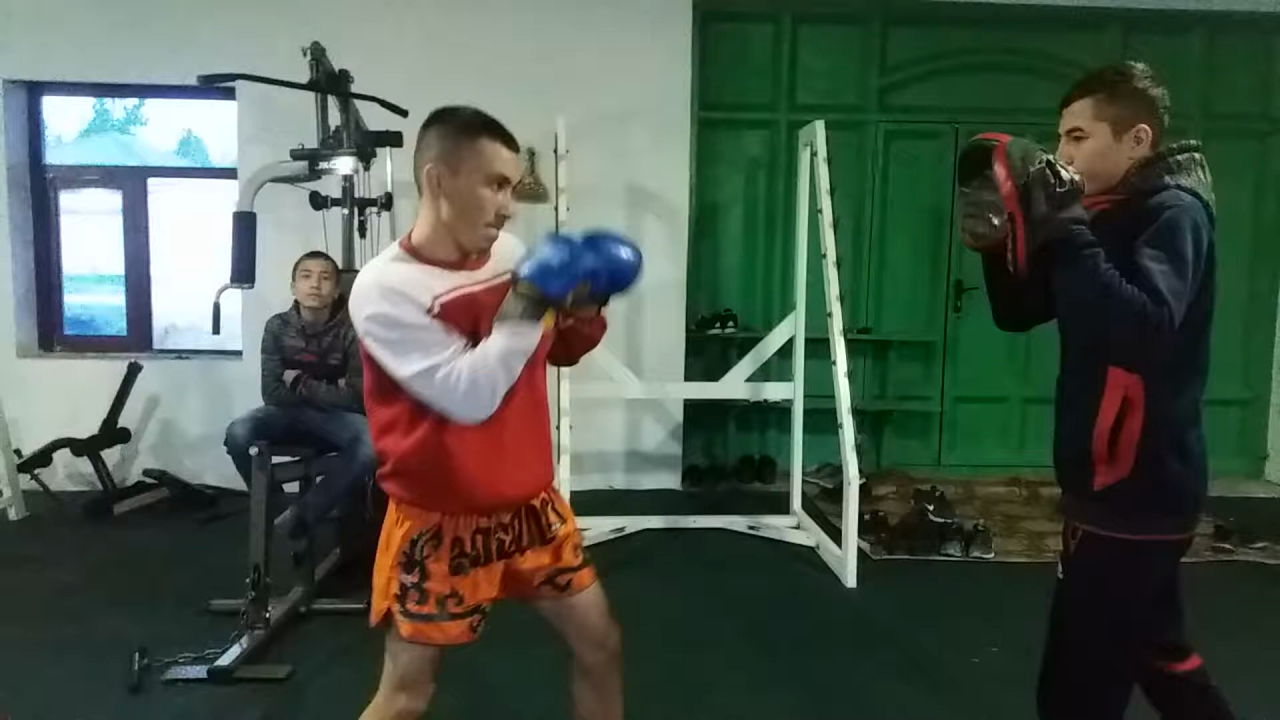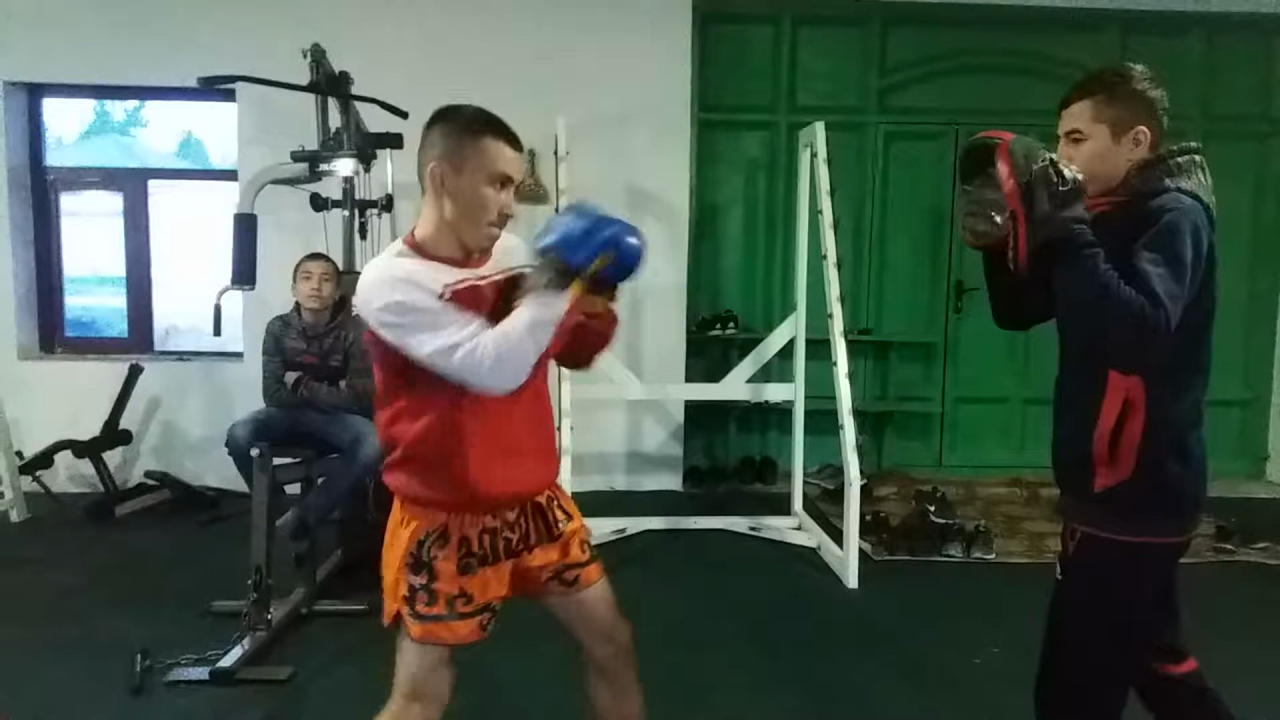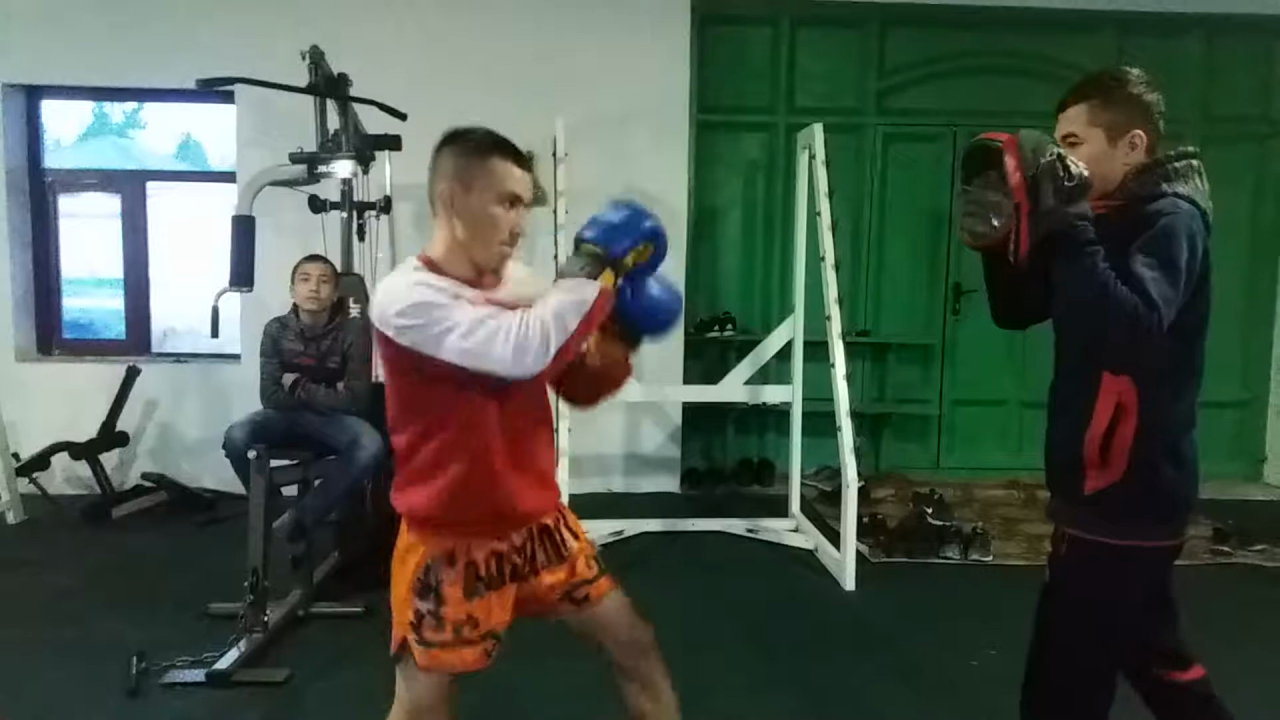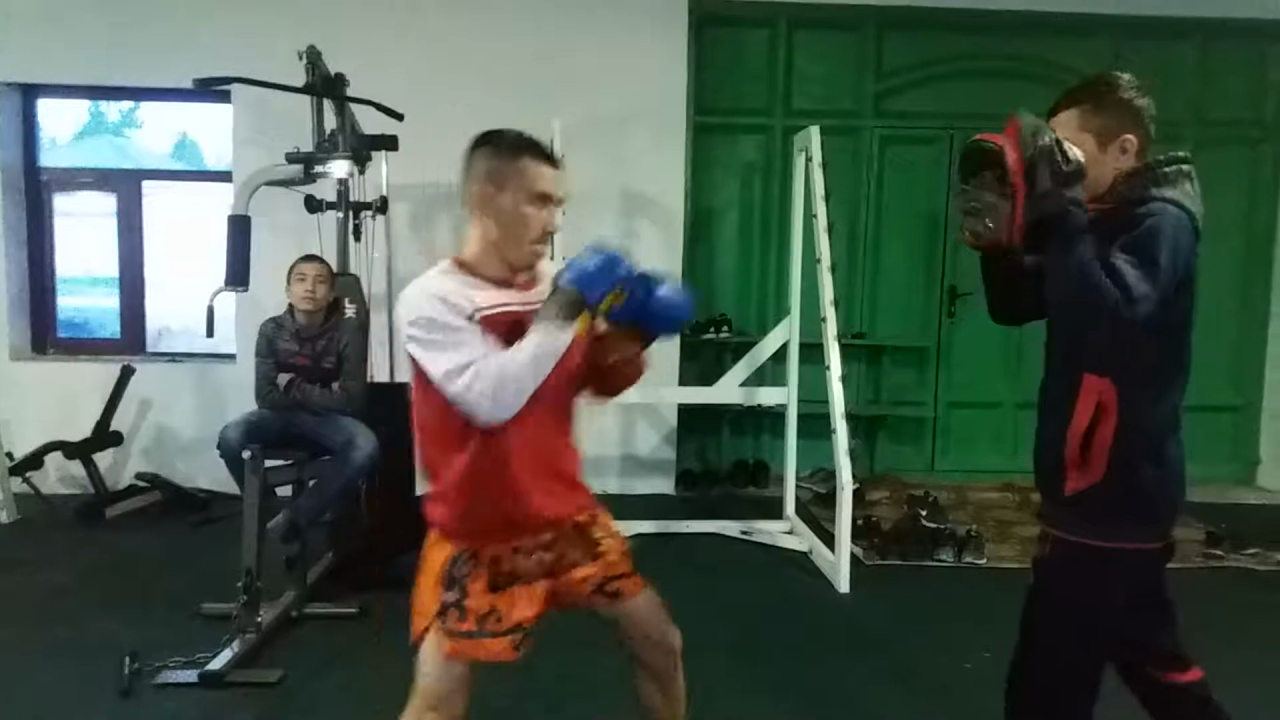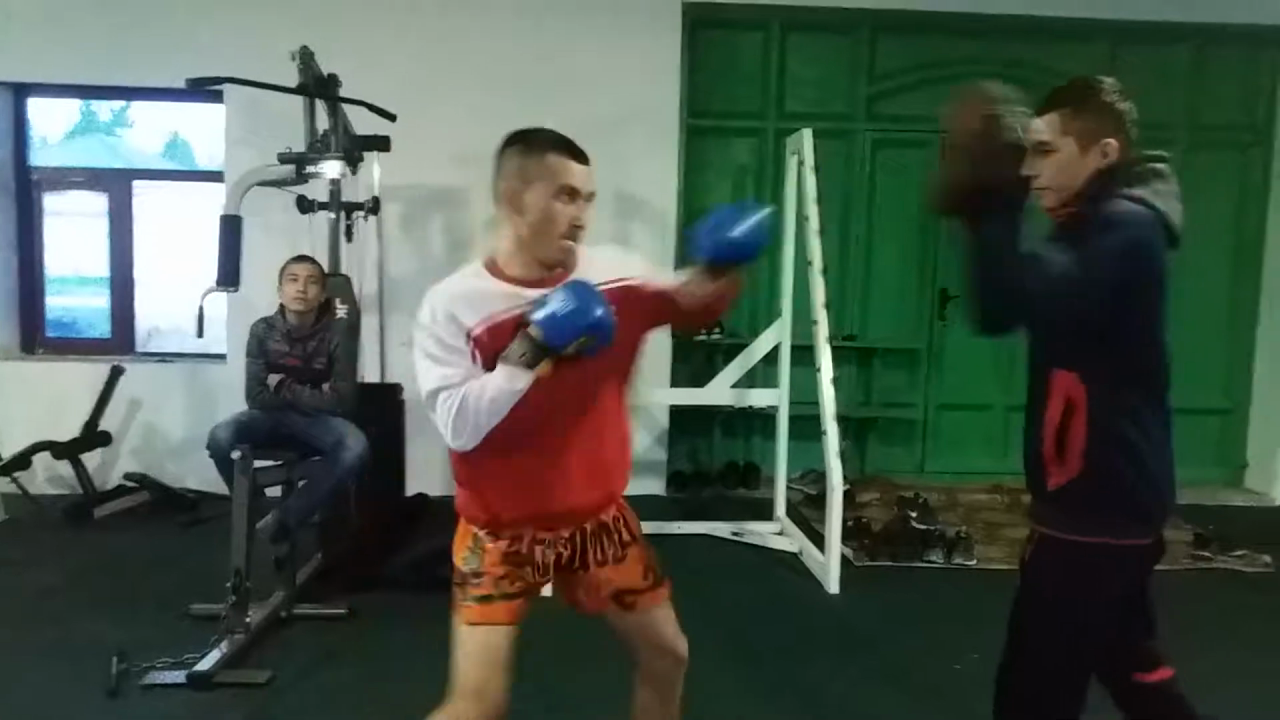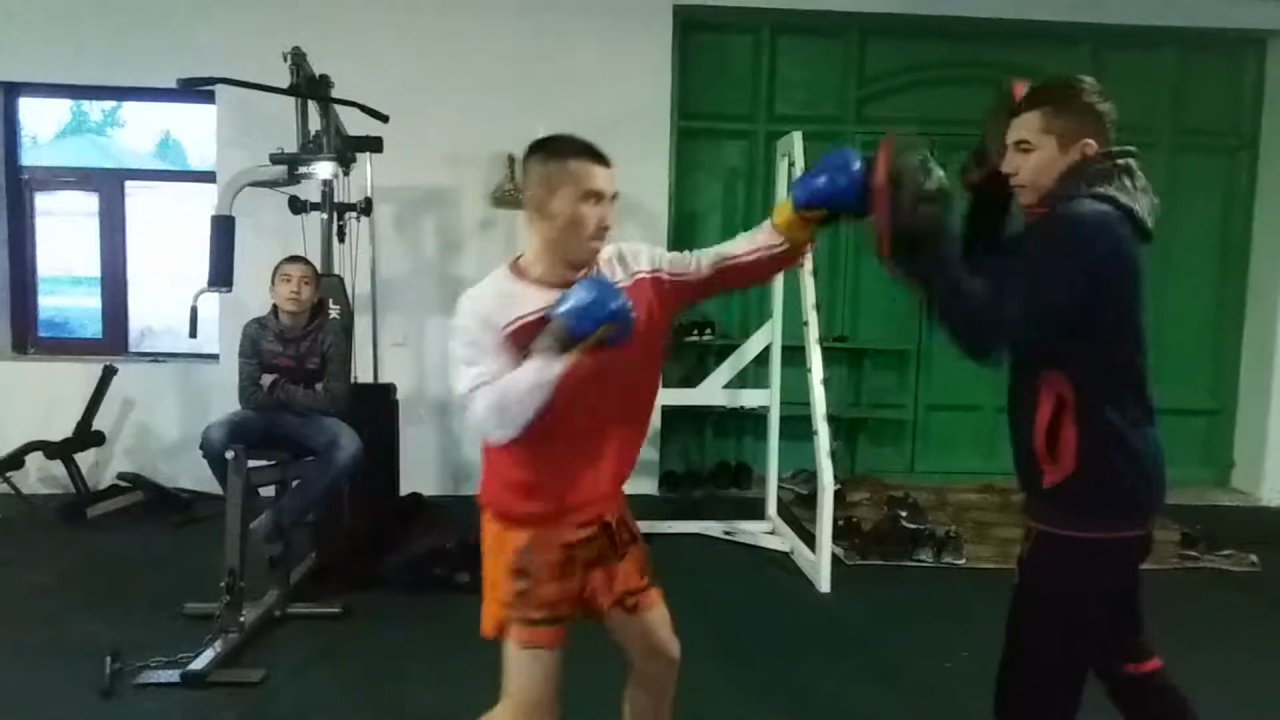
dt=0.1s
person 1, frame 1
left shoulder: (1174, 216)
right shoulder: (1114, 218)
left elbow: (1144, 331)
right elbow: (1018, 313)
left wrist: (1063, 233)
left hip: (1136, 488)
right hip: (1122, 484)
right knee: (1156, 654)
person 1, frame 2
left shoulder: (1175, 218)
right shoulder: (1114, 221)
left elbow: (1140, 333)
right elbow: (1018, 311)
left wrist: (1065, 232)
left hip: (1135, 490)
right hip: (1120, 485)
right knee: (1151, 657)
person 1, frame 3
left shoulder: (1171, 224)
right shoulder: (1117, 223)
left elbow: (1133, 333)
right elbow: (1017, 310)
left wrist: (1066, 230)
left hip: (1125, 494)
right hip: (1130, 489)
right knee: (1156, 661)
person 1, frame 4
left shoulder: (1158, 226)
right shoulder: (1109, 224)
left elbow: (1110, 328)
right elbow: (1013, 306)
left wrist: (1059, 216)
right wrist: (998, 237)
left hip: (1111, 494)
right hip: (1118, 490)
right knee: (1154, 662)
person 1, frame 5
left shoulder: (1123, 228)
right shoulder: (1100, 225)
left elbow: (1024, 296)
right elbow: (1000, 308)
left wrist: (984, 201)
right wrist: (994, 195)
left hip: (1098, 496)
right hip: (1119, 488)
right knee: (1130, 664)
person 1, frame 6
left shoulder: (1087, 226)
right shoulder: (1078, 223)
left elbow: (991, 332)
right elbow: (988, 279)
left wrist: (923, 235)
right wrist: (986, 192)
left hip: (1088, 490)
right hip: (1102, 483)
right knee: (1121, 654)
person 2, frame 1
left shoulder: (510, 254)
right shoulder: (383, 291)
left elbow: (564, 348)
right elbow: (469, 396)
left wrist: (586, 305)
right wrist: (533, 309)
left hip: (529, 505)
right hip: (441, 523)
left knee: (600, 645)
person 2, frame 2
left shoulder: (509, 253)
right shoulder: (391, 283)
left elbow: (572, 350)
right elbow: (496, 367)
left wrist: (594, 300)
right wrist: (558, 282)
left hip: (533, 502)
right hip: (446, 522)
left knee: (611, 641)
person 2, frame 3
left shoulder: (515, 283)
right shoulder: (405, 299)
left elbow: (578, 385)
right elbow: (520, 351)
left wrist: (616, 342)
right wrist: (595, 271)
left hip: (537, 522)
right hip: (450, 544)
left knee: (634, 644)
person 2, frame 4
left shoulder: (552, 282)
right shoulder: (430, 304)
left elbow: (601, 378)
right elbow: (494, 398)
left wrist: (628, 337)
right wrist: (567, 317)
left hip: (569, 518)
right hip: (479, 541)
left knee: (661, 645)
person 2, frame 5
left shoulder: (607, 270)
right shoulder: (454, 303)
left elbow: (695, 302)
right elbow: (457, 426)
left wrist: (726, 267)
right wrist: (532, 354)
left hip: (598, 516)
right hip: (502, 529)
left knee: (667, 656)
person 2, frame 6
left shoulder: (630, 269)
right shoulder: (486, 306)
left elbow: (724, 265)
right elbow: (493, 421)
left wrist: (802, 214)
right wrist: (559, 346)
left hip: (601, 516)
right hip: (530, 532)
left knee: (658, 658)
person 3, frame 1
left shoulder: (351, 330)
right shoulder: (277, 326)
left elbow: (355, 397)
right elbow: (272, 394)
left wrist: (301, 384)
right wrist: (325, 391)
left hip: (336, 417)
right hip: (290, 413)
left knee: (372, 446)
right knee: (237, 434)
left ankle: (299, 517)
person 3, frame 2
left shoulder: (353, 331)
right shoulder: (279, 328)
left elbow: (358, 398)
right elbow: (274, 396)
left wrist: (302, 385)
right wrist: (328, 393)
left hip: (337, 418)
right hip: (291, 415)
left knee: (373, 446)
right knee: (238, 436)
left ankle: (300, 518)
person 3, frame 3
left shoulder: (352, 333)
right shoulder: (276, 330)
left elbow: (355, 400)
right elbow: (271, 397)
left wrist: (300, 388)
right wrist: (325, 395)
left hip: (334, 420)
right hip: (288, 417)
left knee: (371, 448)
right knee: (236, 437)
left ankle: (298, 519)
person 3, frame 4
left shoulder: (346, 333)
right shoulder: (271, 330)
left elbow: (350, 401)
right elbow: (266, 397)
left wrist: (295, 387)
right wrist: (320, 395)
left hip: (329, 420)
right hip: (283, 417)
left knee: (366, 449)
right knee: (230, 437)
left ankle: (291, 520)
person 3, frame 5
left shoulder: (336, 335)
right shoulder: (263, 330)
left elbow: (341, 402)
right elbow: (256, 398)
left wrist: (286, 388)
right wrist: (311, 395)
left hip: (319, 421)
right hip: (274, 418)
left knee: (356, 449)
right knee: (220, 438)
left ankle: (280, 521)
person 3, frame 6
left shoulder: (330, 335)
right shoulder: (256, 330)
left elbow: (334, 401)
right elbow: (249, 398)
left wrist: (279, 388)
right wrist: (305, 396)
left hip: (313, 421)
right hip: (267, 417)
left knee: (349, 449)
right knee: (213, 438)
left ankle: (274, 521)
